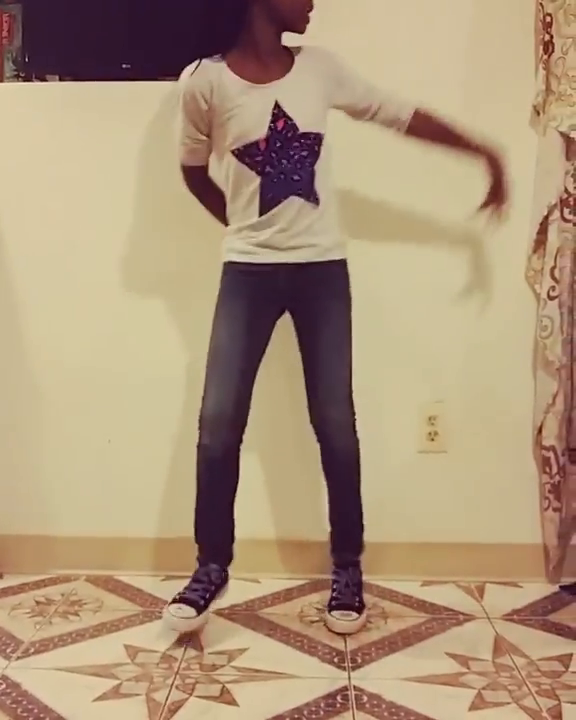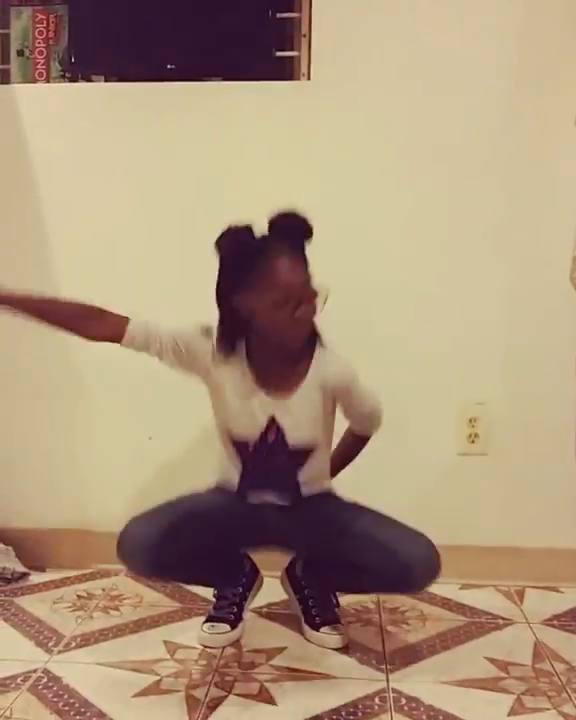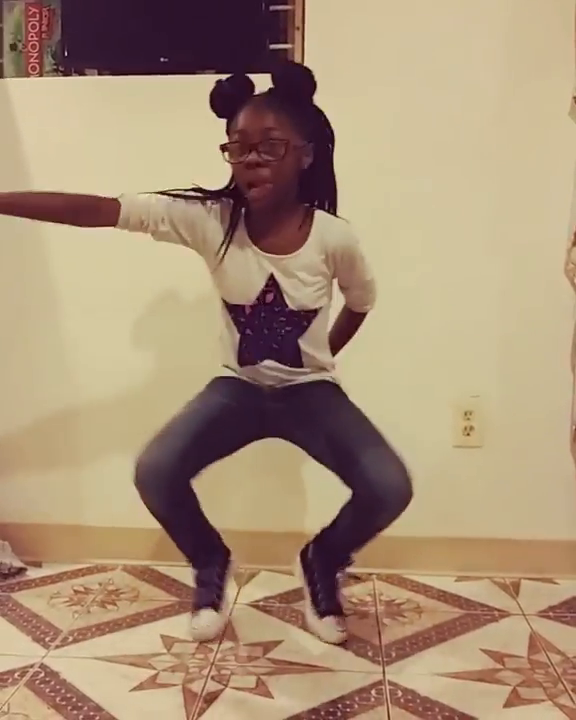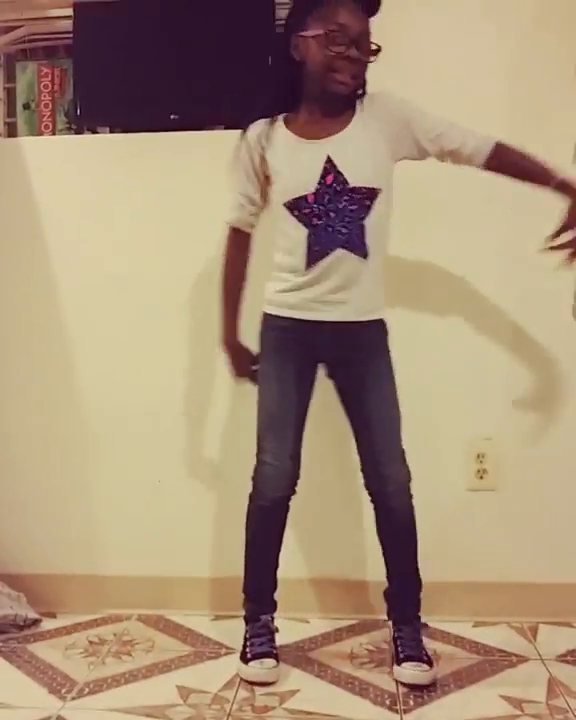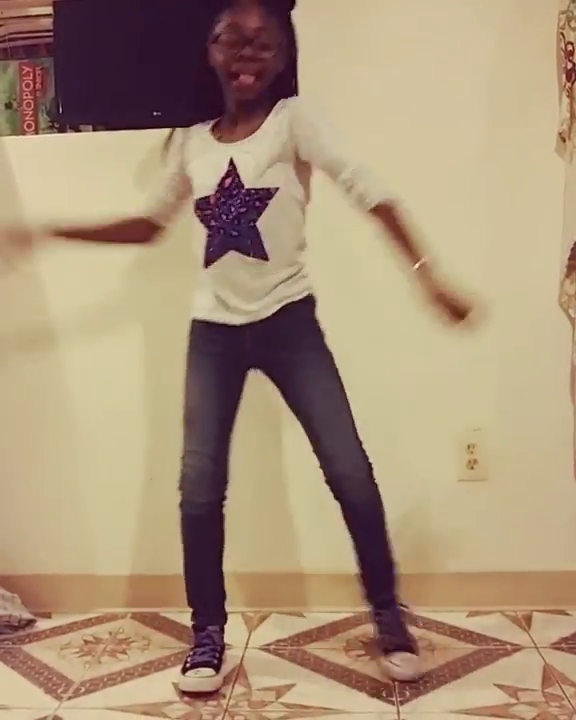
dt=1s
person 1, frame 1
left shoulder: (320, 69)
right shoulder: (205, 81)
left elbow: (405, 114)
right elbow: (193, 171)
left wrist: (485, 153)
left hip: (323, 270)
right hip: (247, 272)
left knee: (335, 424)
right knee: (219, 420)
left ankle: (346, 566)
right ankle: (211, 568)
person 1, frame 2
left shoulder: (333, 371)
right shoulder: (211, 350)
left elbow: (367, 426)
right elbow: (101, 324)
left wrist: (329, 471)
left hip: (309, 508)
right hip: (237, 503)
left knee: (418, 566)
right knee: (138, 547)
left ankle: (311, 578)
right ankle: (234, 579)
person 1, frame 3
left shoulder: (334, 238)
right shoulder: (208, 220)
left elbow: (361, 305)
right elbow: (101, 210)
left wrist: (319, 356)
left hip: (311, 392)
right hip: (238, 389)
left knee: (388, 490)
right knee: (155, 475)
left ankle: (322, 563)
right ankle: (212, 567)
person 1, frame 4
left shoulder: (386, 118)
right shoulder: (261, 140)
left elbow: (481, 149)
right elbow: (241, 235)
right wrist: (229, 329)
left hip: (363, 329)
right hip: (286, 329)
left knee: (390, 482)
right knee: (273, 479)
left ankle: (405, 622)
right ankle: (259, 621)
person 1, frame 5
left shoulder: (291, 120)
right shoulder: (193, 142)
left elbow: (364, 187)
right elbow: (155, 223)
left wrist: (422, 267)
left hip: (285, 320)
right hip: (211, 329)
left knee: (349, 469)
right knee: (200, 485)
left ankle: (386, 611)
right ankle: (208, 628)
